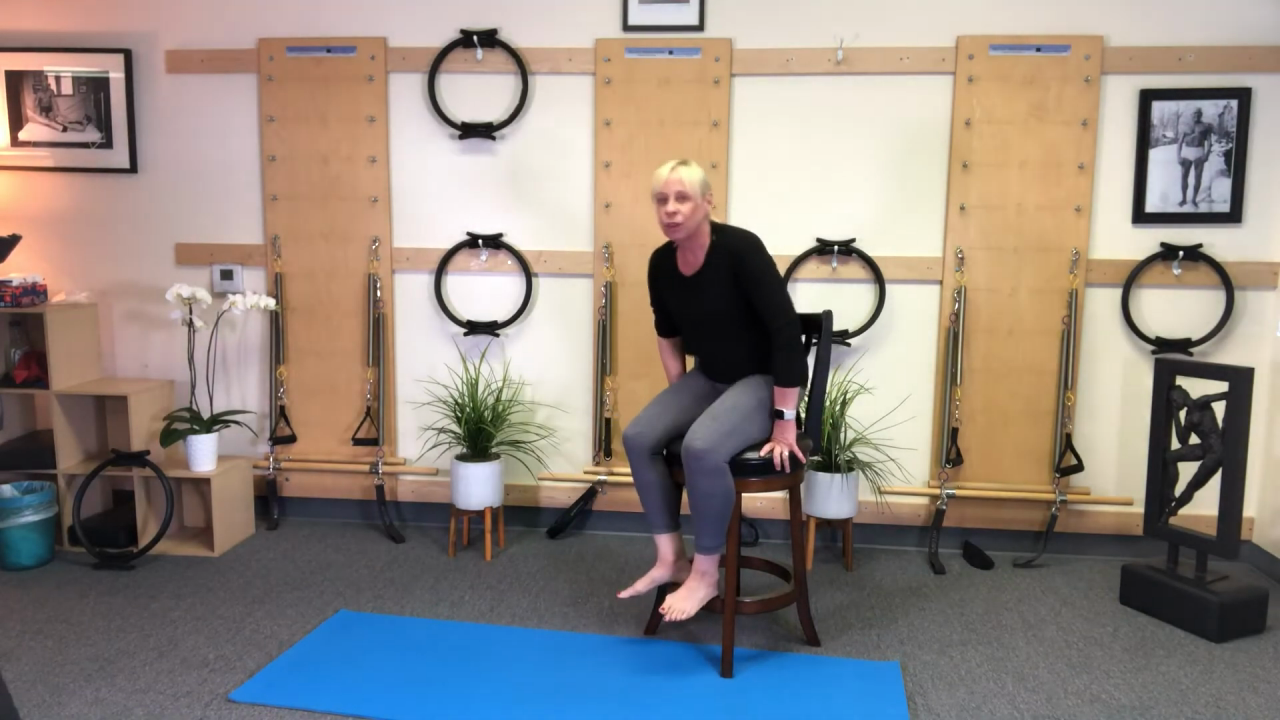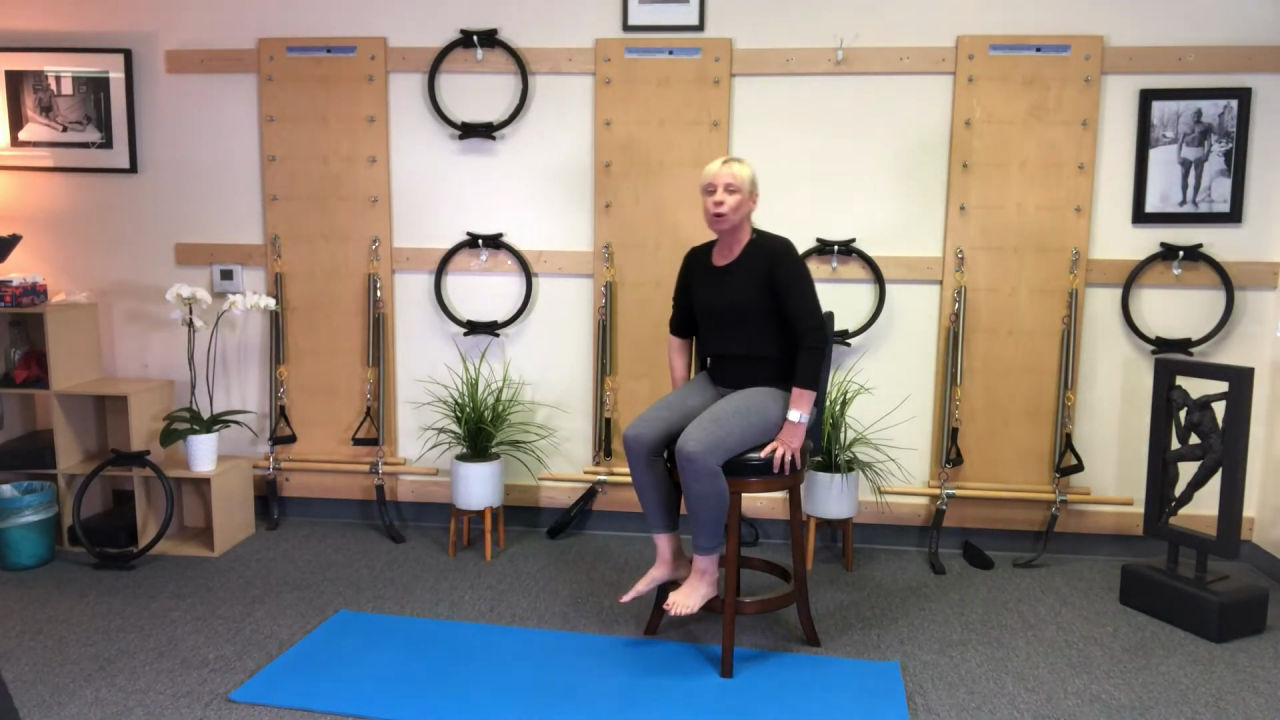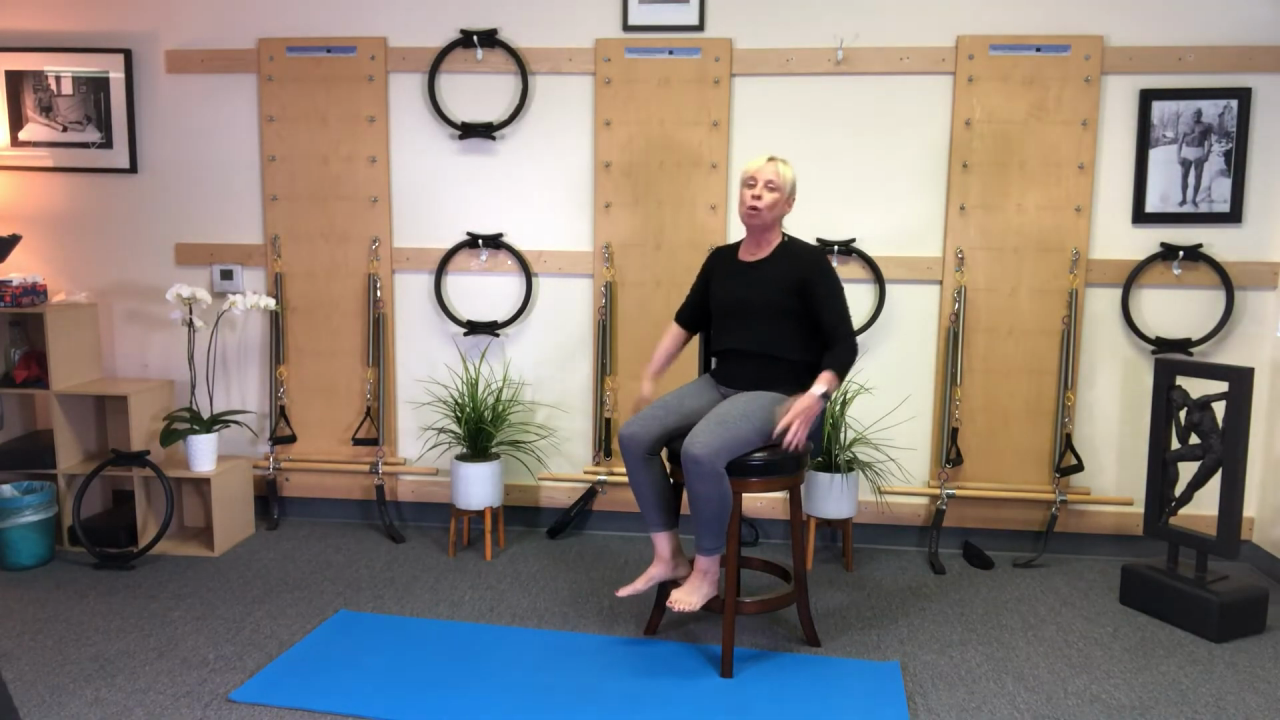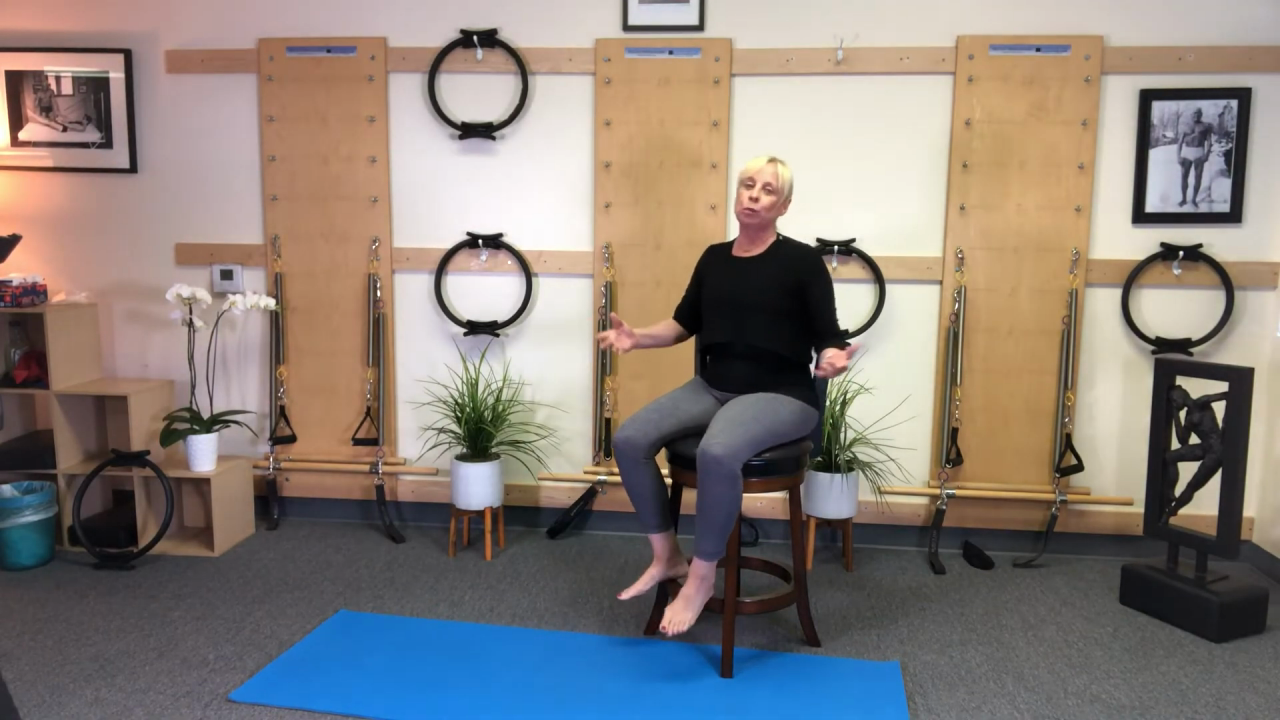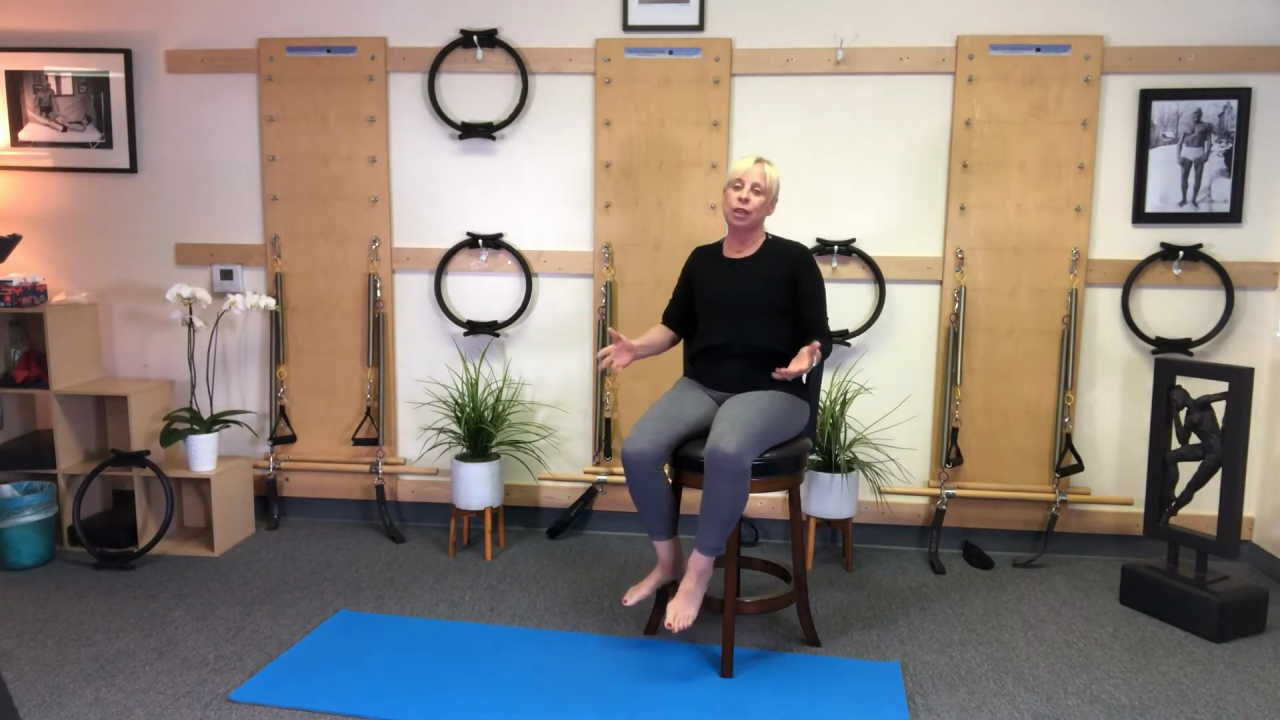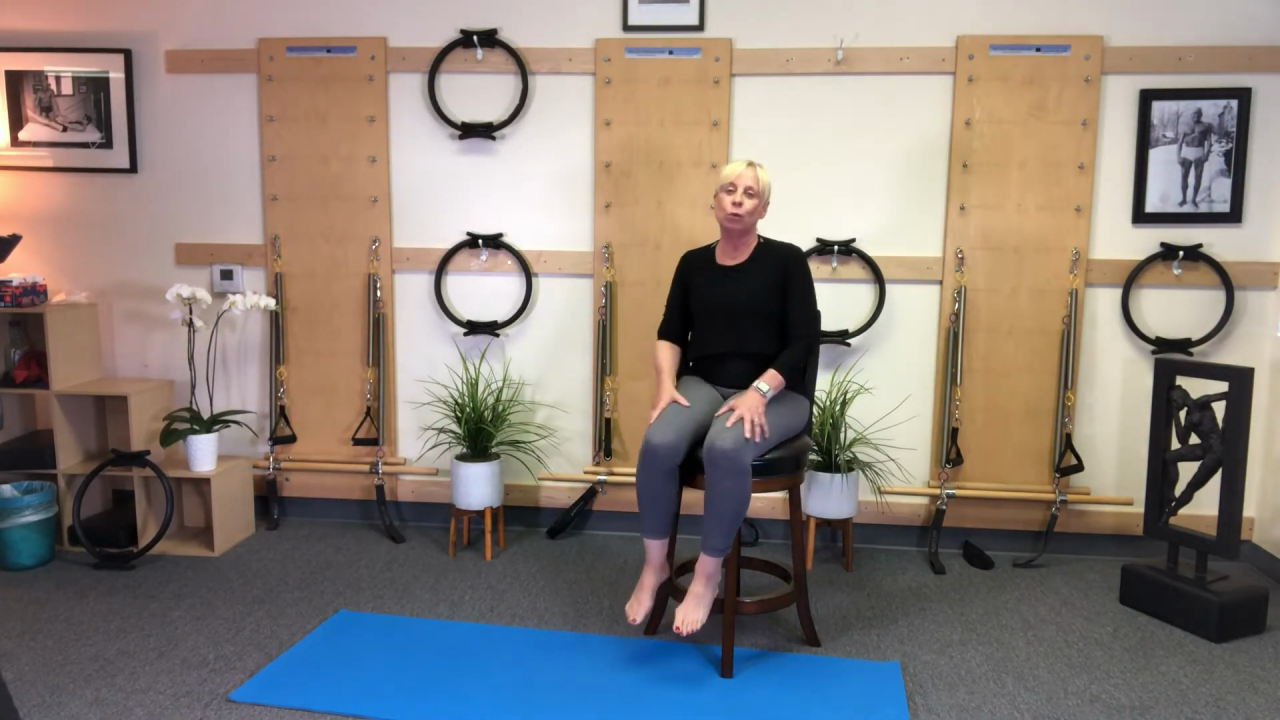
dt=0.4s
person 1, frame 1
left shoulder: (741, 249)
right shoulder: (661, 263)
left elbow: (787, 330)
right elbow: (667, 335)
left wrist: (783, 420)
right wrist: (679, 403)
left hip: (763, 377)
right hip: (710, 376)
left knee: (701, 447)
right knee: (639, 438)
left ankle: (705, 575)
right ankle: (671, 559)
person 1, frame 2
left shoulder: (776, 254)
right shoulder: (695, 261)
left elbow: (813, 337)
right elbow: (680, 334)
left wrist: (795, 422)
right wrist: (680, 405)
left hip: (772, 389)
right hip: (715, 383)
left knee: (695, 449)
right knee: (638, 437)
left ankle: (705, 573)
right ankle: (670, 558)
person 1, frame 3
left shoulder: (808, 262)
right shoulder: (720, 260)
left elbow: (843, 343)
right elbow: (686, 321)
left wrist: (815, 397)
right wrist: (649, 377)
left hip: (780, 394)
right hip: (719, 384)
left knee: (700, 451)
right knee: (634, 435)
left ankle: (707, 571)
right ankle: (669, 557)
person 1, frame 4
left shoulder: (802, 260)
right shoulder: (714, 257)
left elbow: (827, 336)
right elbow: (684, 322)
left wrist: (835, 359)
right wrist: (636, 337)
left hip: (779, 395)
right hip: (711, 387)
left knee: (716, 453)
right knee: (629, 439)
left ankle: (701, 577)
right ankle: (666, 557)
person 1, frame 5
left shoulder: (793, 259)
right shoulder: (701, 259)
left elbow: (818, 335)
right elbow: (675, 325)
left wrist: (804, 358)
right wrist: (635, 347)
left hip: (769, 392)
right hip: (702, 385)
left knee: (726, 452)
right knee: (636, 452)
left ankle: (699, 571)
right ankle: (668, 560)
person 1, frame 6
left shoulder: (786, 260)
right shoulder: (693, 263)
left elbow: (804, 341)
right elbow: (671, 333)
left wrist: (761, 389)
right wrist: (667, 384)
left hip: (772, 394)
right hip: (703, 384)
left knee: (725, 449)
right knee: (658, 444)
left ankle: (707, 574)
right ankle: (654, 565)
